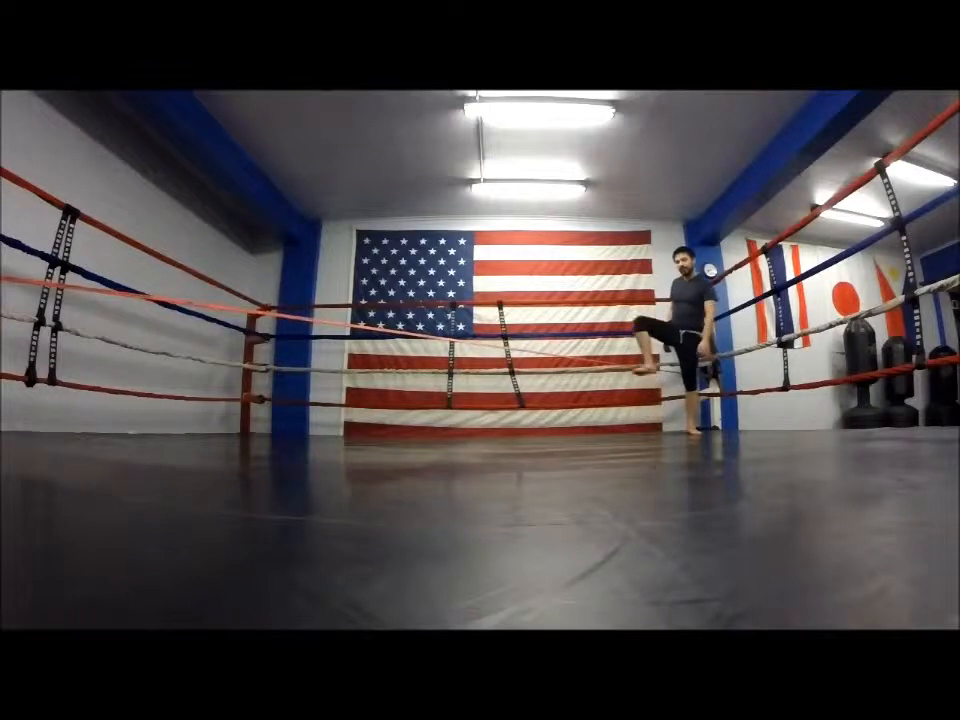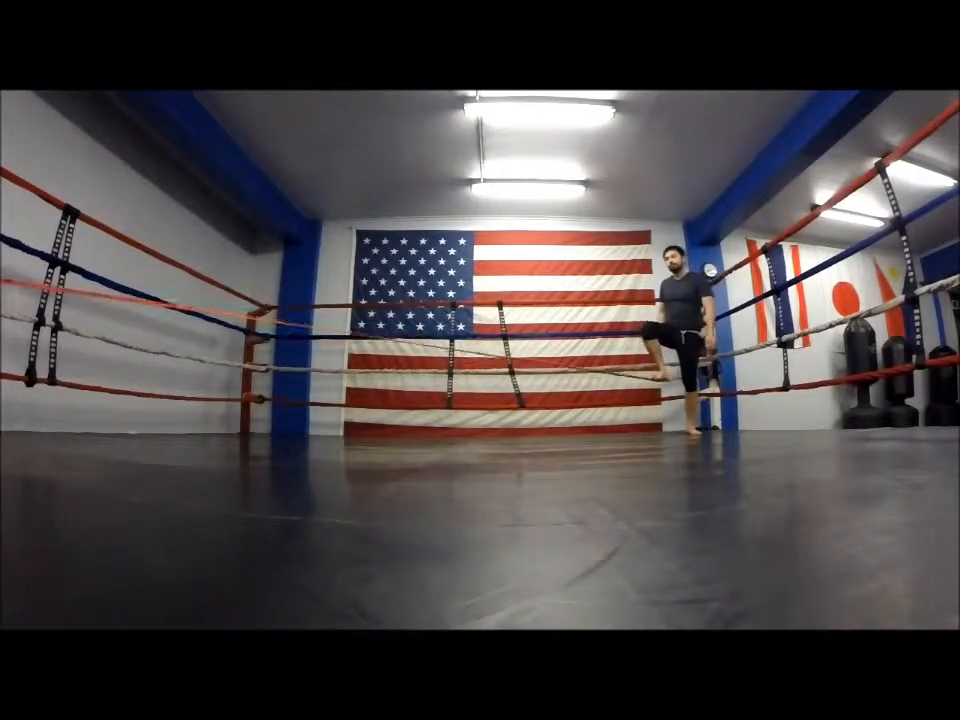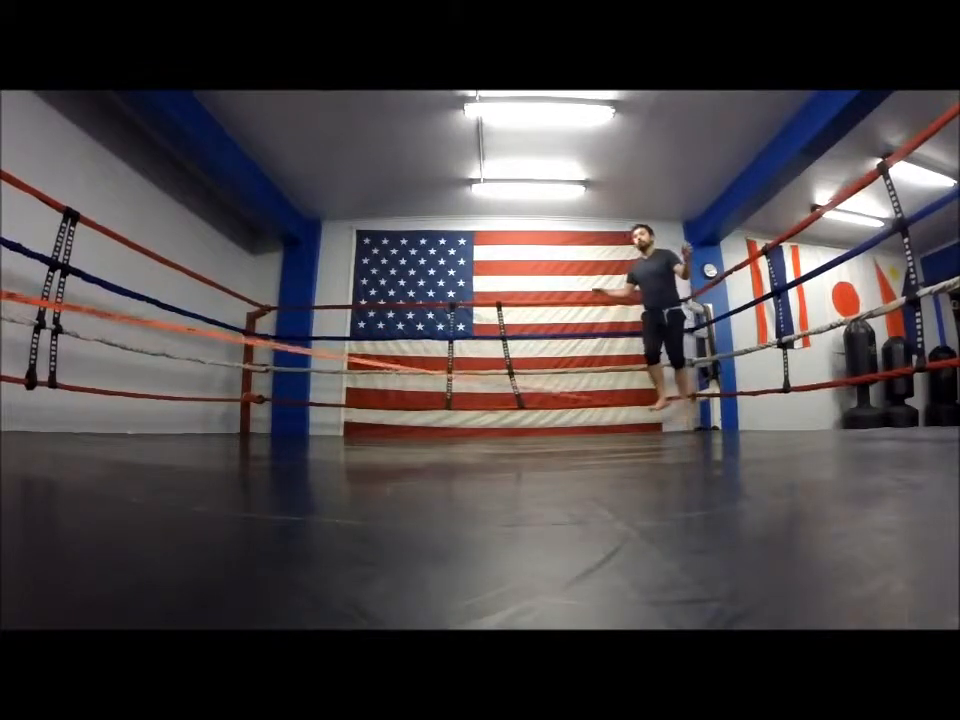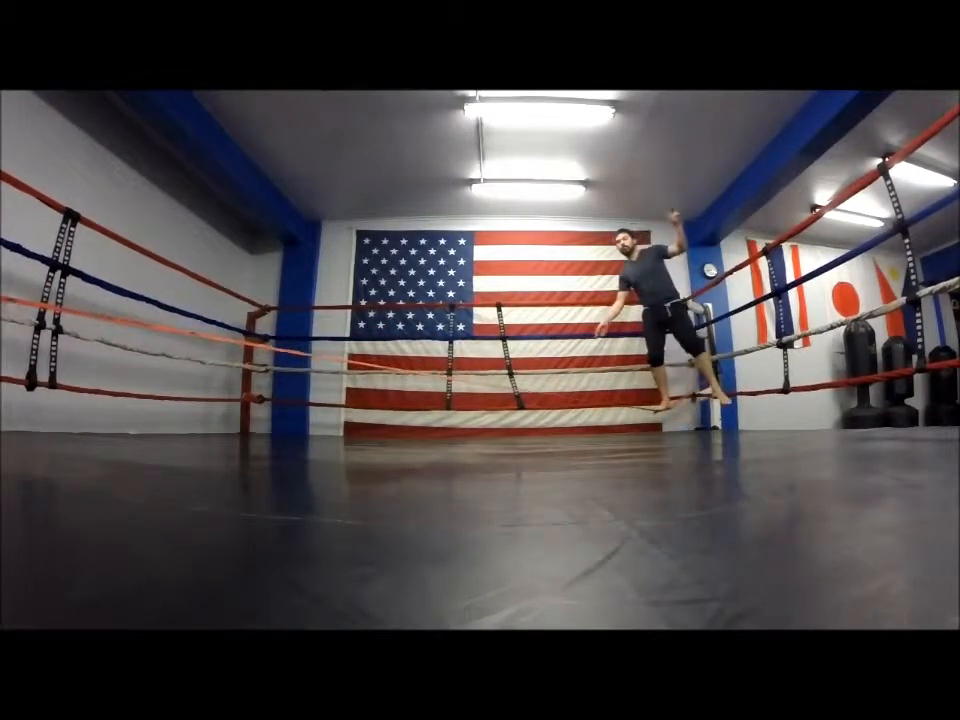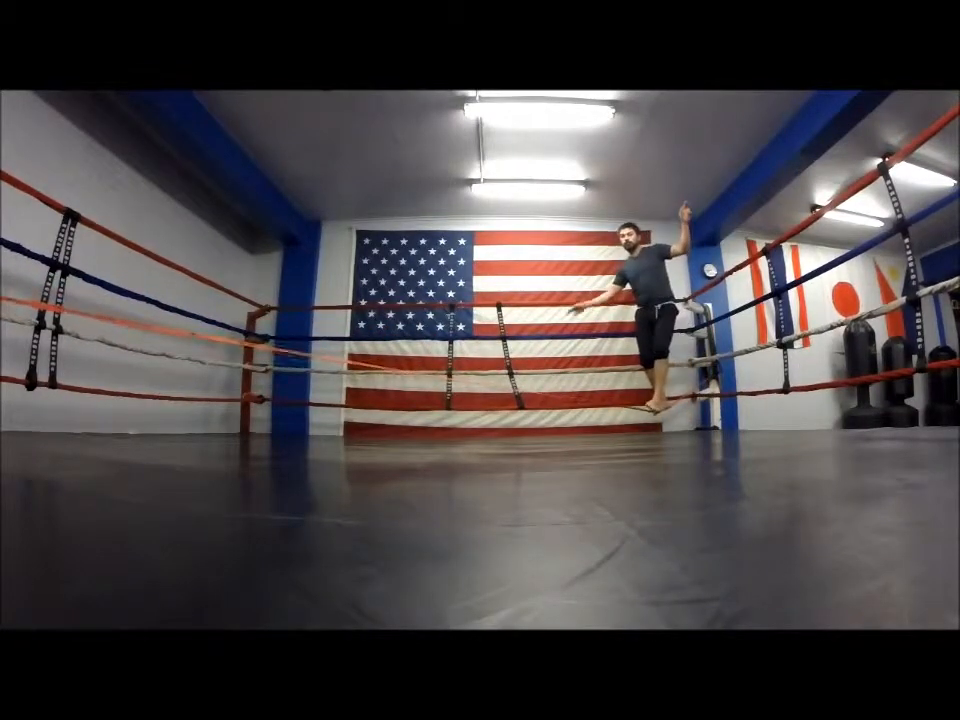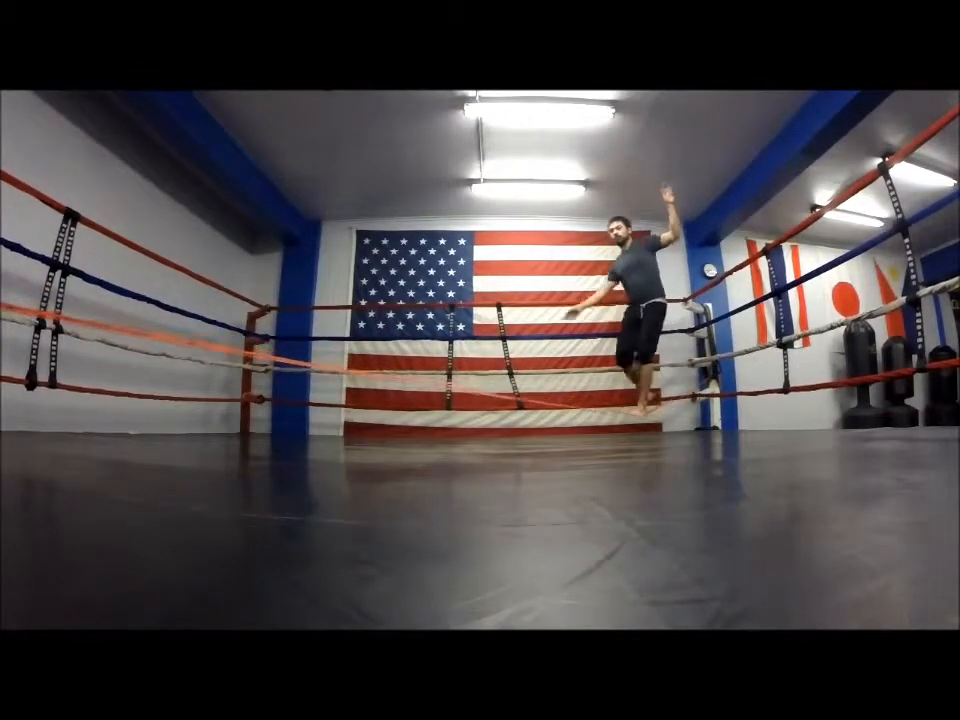
dt=0.7s
person 1, frame 1
left shoulder: (704, 284)
right shoulder: (676, 283)
left elbow: (710, 313)
left wrist: (706, 340)
right wrist: (664, 333)
left hip: (691, 336)
right hip: (673, 330)
left knee: (690, 380)
right knee: (640, 321)
left ankle: (691, 425)
right ankle: (650, 363)
person 1, frame 2
left shoulder: (697, 280)
right shoulder: (665, 284)
left elbow: (708, 308)
left wrist: (710, 333)
right wrist: (658, 334)
left hip: (690, 334)
right hip: (671, 330)
left knee: (690, 380)
right knee: (647, 328)
left ankle: (691, 425)
right ankle: (663, 370)
person 1, frame 3
left shoulder: (666, 255)
right shoulder: (636, 267)
left elbow: (684, 275)
right elbow: (626, 292)
left wrist: (686, 260)
right wrist: (605, 291)
left hip: (672, 312)
right hip: (651, 314)
left knee: (677, 357)
right knee: (651, 354)
right ankle: (662, 397)
person 1, frame 4
left shoulder: (653, 252)
right shoulder: (625, 273)
left elbow: (680, 248)
right elbow: (620, 302)
left wrist: (677, 225)
right wrist: (606, 321)
left hip: (673, 306)
right hip: (651, 314)
left knee: (694, 344)
right knee: (654, 357)
left ankle: (715, 388)
right ankle: (665, 400)
person 1, frame 5
left shoulder: (655, 251)
right shoulder: (625, 268)
left elbow: (682, 249)
right elbow: (609, 293)
left wrist: (684, 223)
right wrist: (587, 304)
left hip: (665, 308)
right hip: (644, 312)
left knee: (660, 349)
right knee: (646, 357)
left ankle: (656, 397)
right ankle: (662, 400)
person 1, frame 6
left shoulder: (646, 245)
right shoulder: (618, 265)
left elbow: (674, 234)
right elbow: (603, 291)
left wrist: (670, 205)
right wrist: (581, 306)
left hip: (654, 306)
right hip: (633, 310)
left knee: (644, 353)
right knee: (622, 355)
left ankle: (642, 404)
right ankle: (644, 392)
